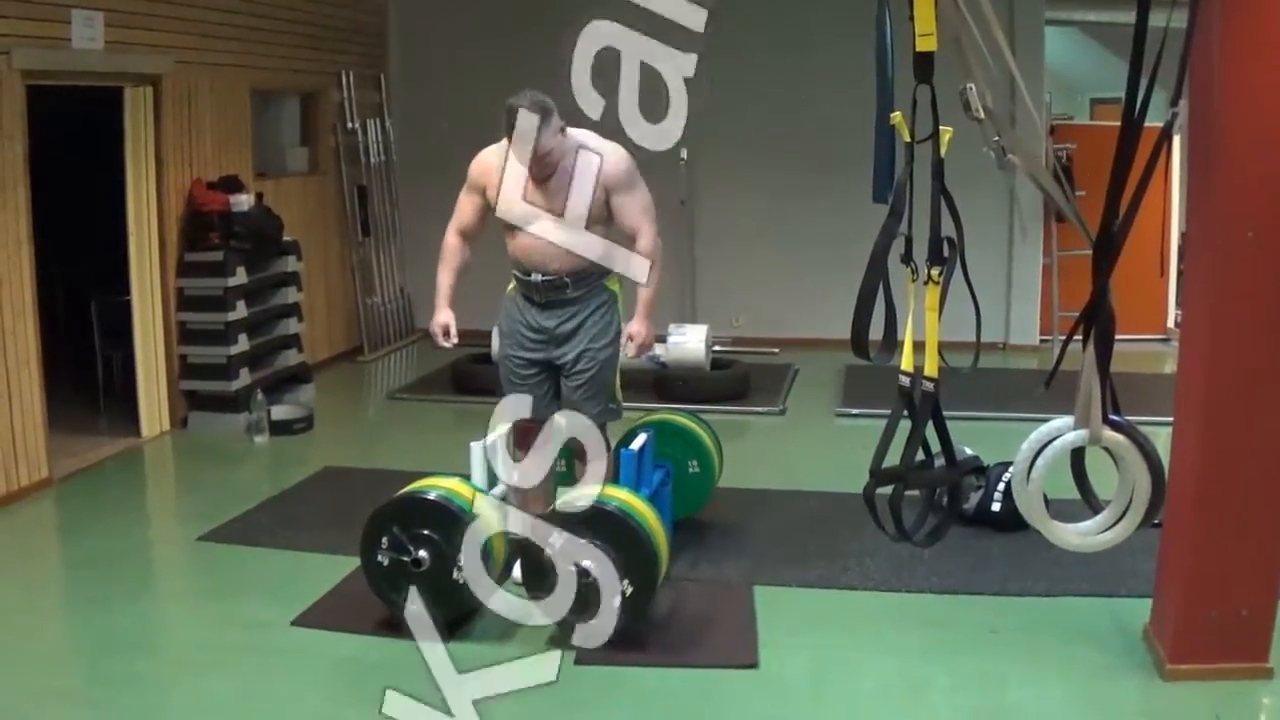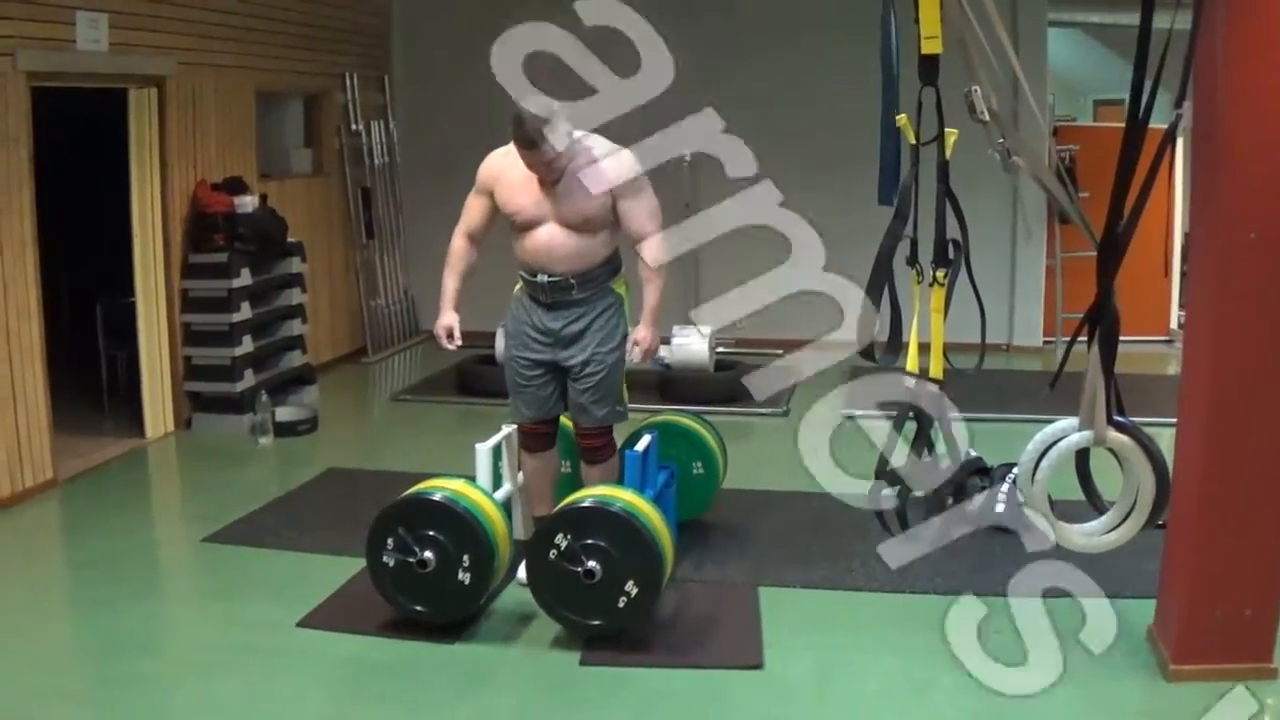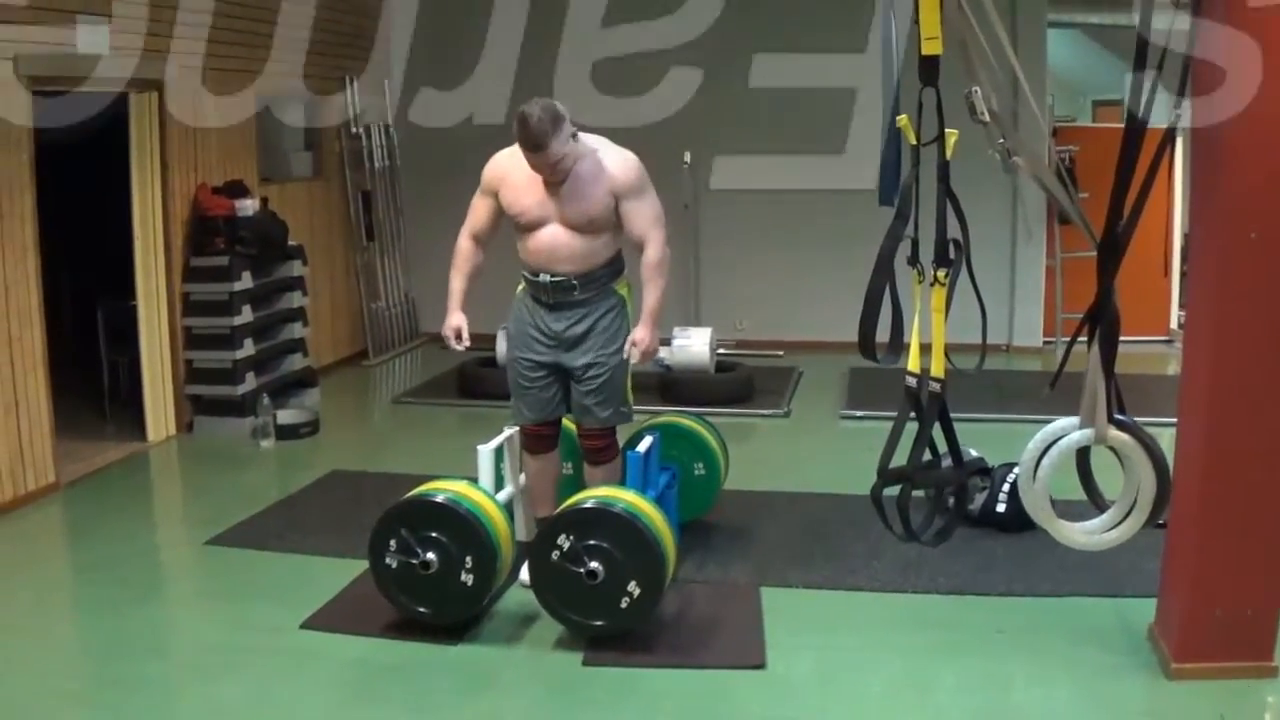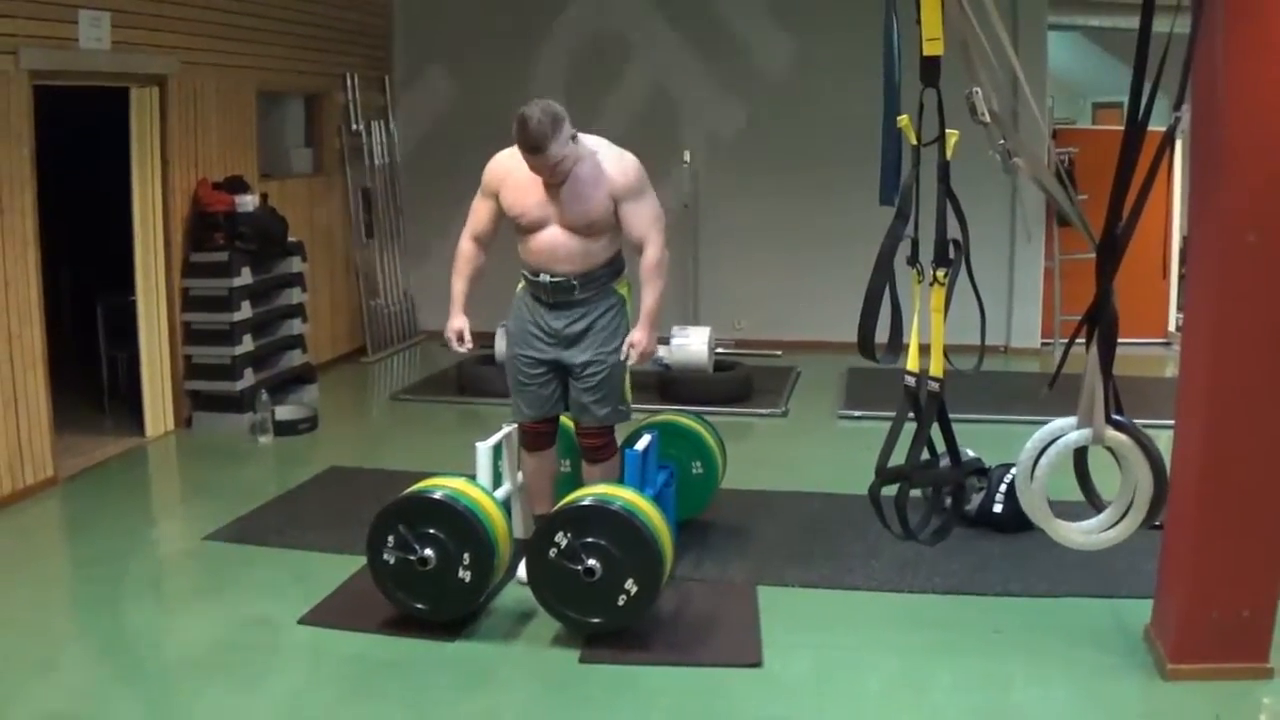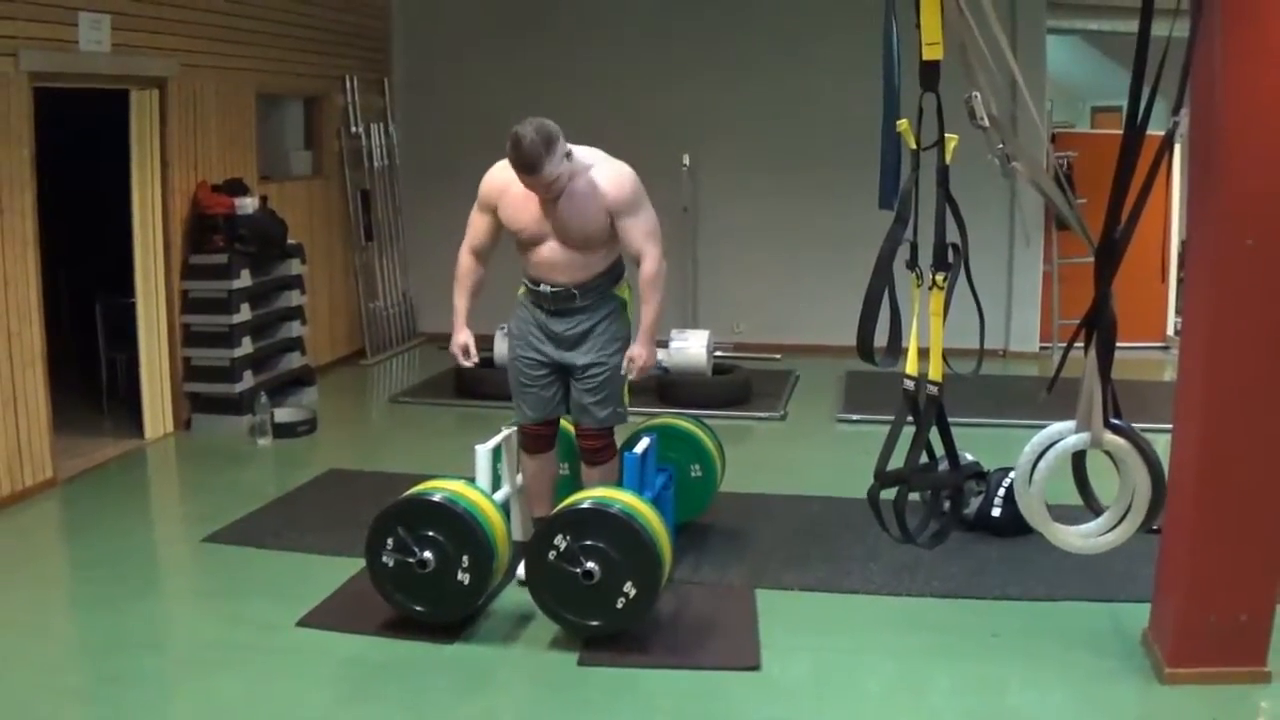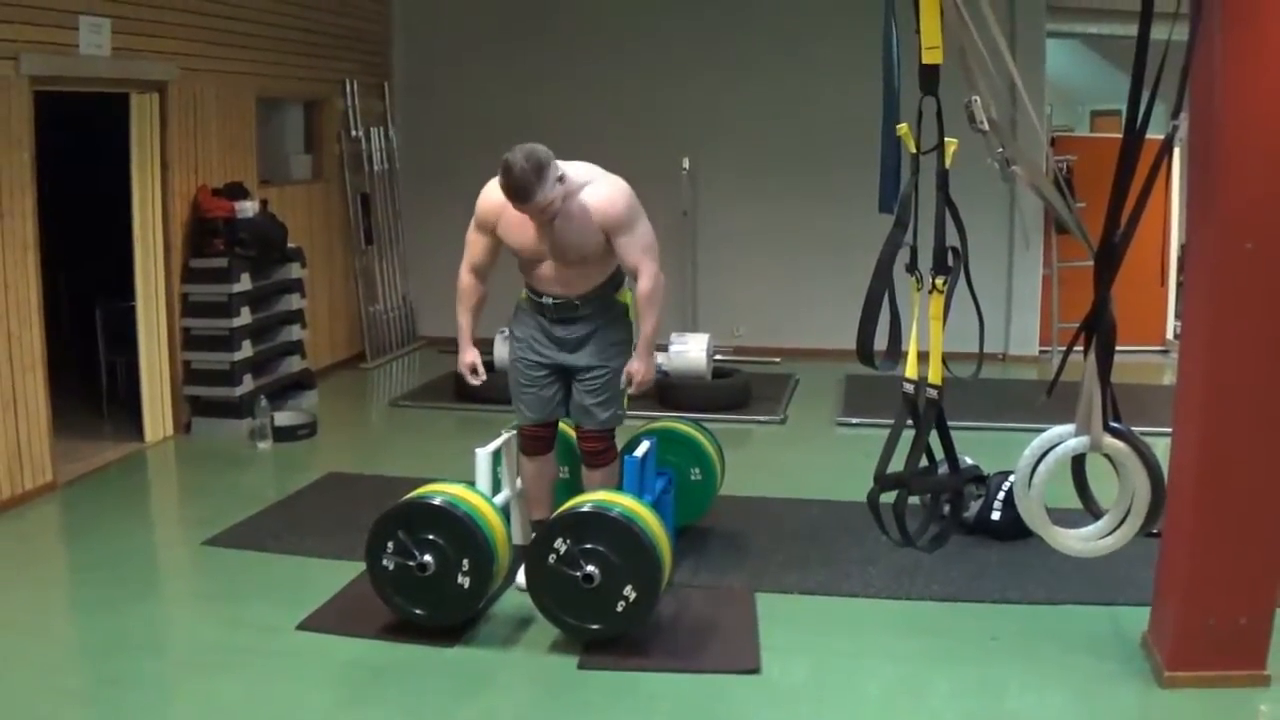
dt=0.2s
person 1, frame 1
left shoulder: (607, 161)
right shoulder: (488, 165)
left elbow: (645, 236)
right elbow: (458, 234)
left wrist: (643, 313)
right wrist: (443, 302)
left hip: (588, 303)
right hip: (524, 305)
left knee: (588, 427)
right knee: (528, 426)
person 1, frame 2
left shoulder: (614, 167)
right shoulder: (496, 168)
left elbow: (650, 242)
right elbow: (466, 236)
left wrist: (649, 317)
right wrist: (448, 303)
left hip: (594, 305)
right hip: (530, 305)
left knee: (594, 430)
right knee: (534, 428)
person 1, frame 3
left shoulder: (618, 167)
right shoulder: (501, 169)
left elbow: (654, 244)
right elbow: (471, 238)
left wrist: (648, 320)
right wrist: (455, 305)
left hip: (598, 307)
right hip: (532, 307)
left knee: (597, 432)
right knee: (536, 430)
person 1, frame 4
left shoulder: (618, 169)
right shoulder: (501, 170)
left elbow: (653, 246)
right elbow: (473, 240)
left wrist: (645, 322)
right wrist: (457, 308)
left hip: (597, 307)
right hip: (532, 307)
left knee: (595, 431)
right knee: (534, 427)
person 1, frame 5
left shoulder: (614, 181)
right shoulder: (497, 183)
left elbow: (650, 258)
right elbow: (473, 254)
left wrist: (645, 337)
right wrist: (460, 322)
left hip: (598, 314)
right hip: (533, 313)
left knee: (595, 433)
right knee: (534, 429)
person 1, frame 6
left shoulder: (609, 197)
right shoulder: (491, 202)
left elbow: (649, 273)
right elbow: (472, 272)
left wrist: (644, 352)
right wrist: (466, 341)
left hip: (600, 321)
right hip: (535, 320)
left knee: (595, 436)
right knee: (533, 431)
